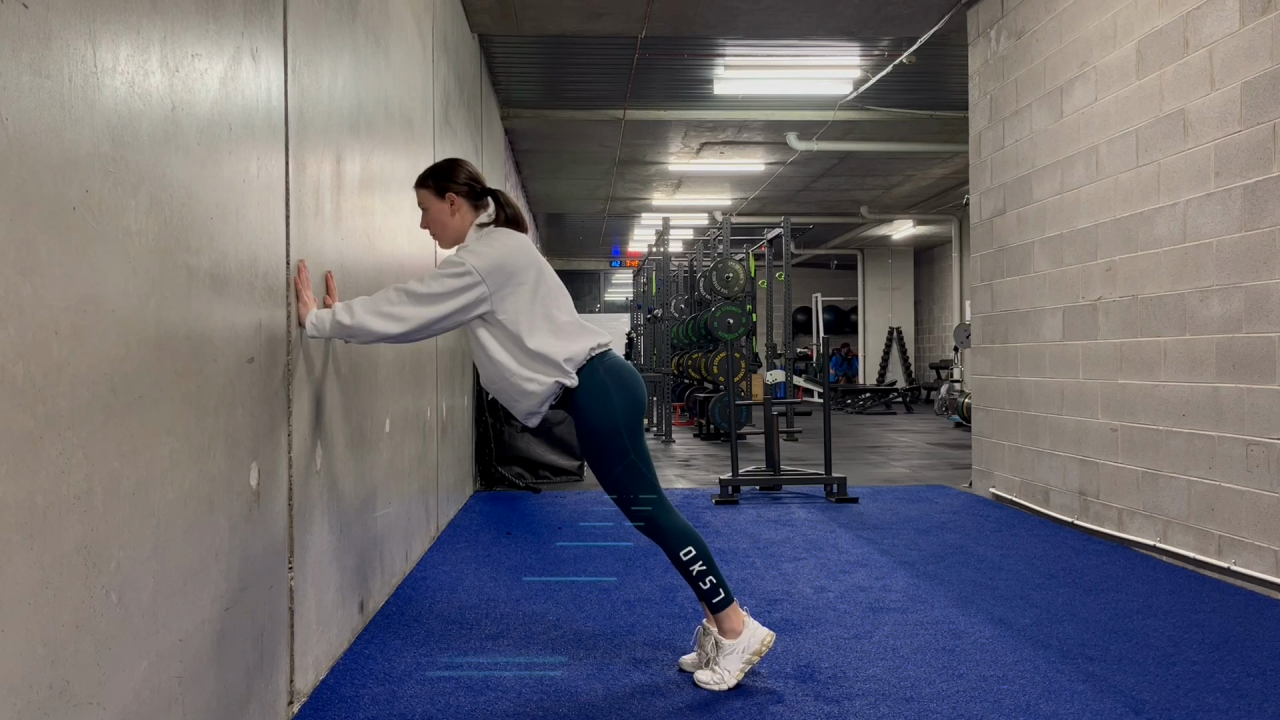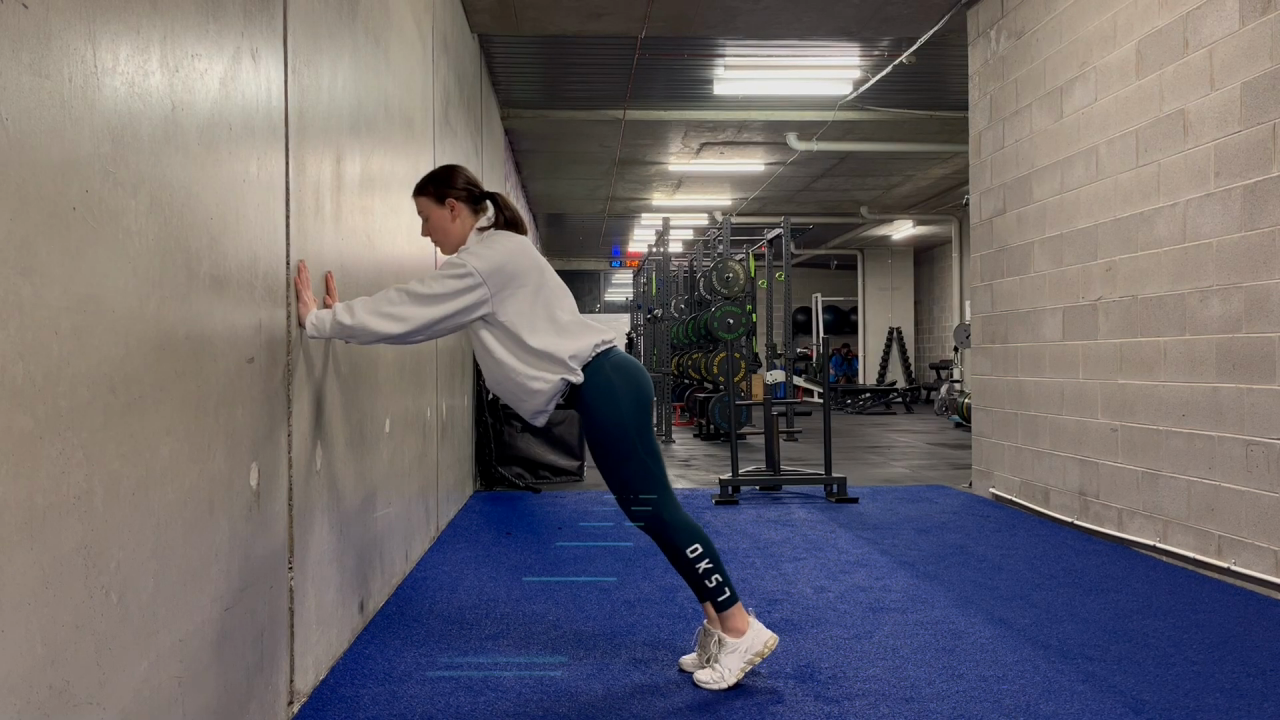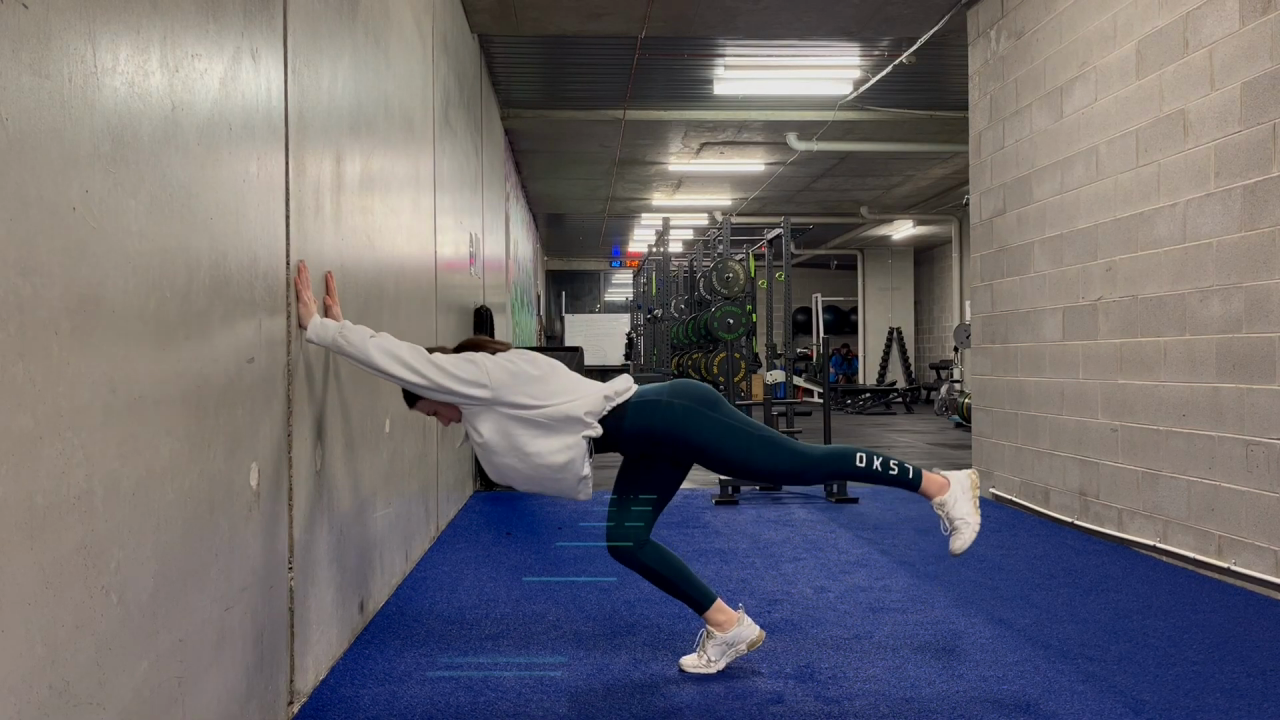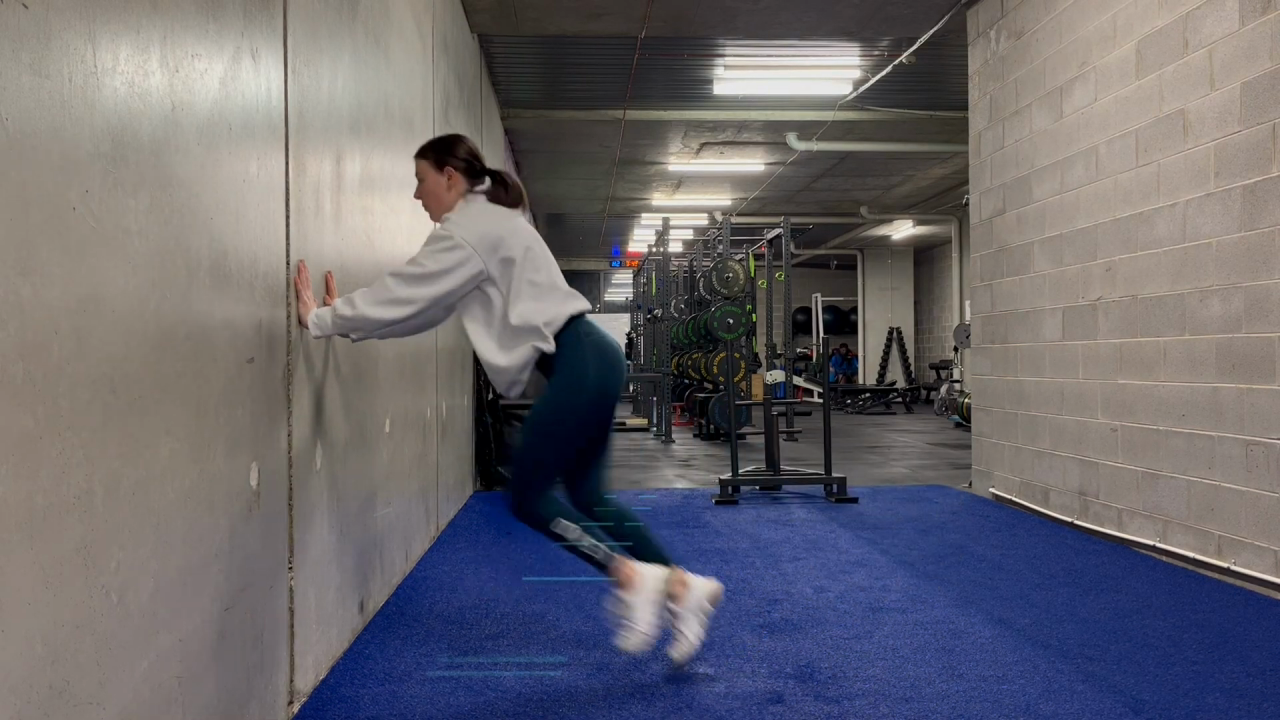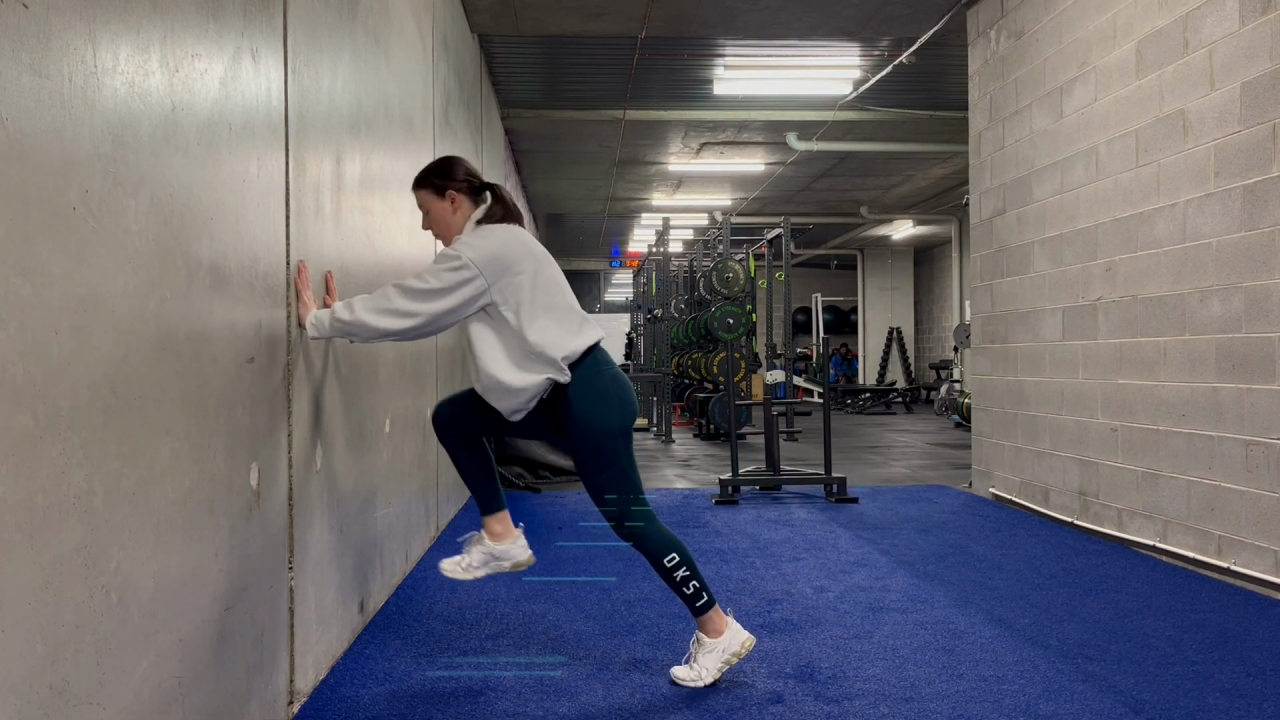
dt=1s
person 1, frame 1
left shoulder: (487, 257)
right shoulder: (494, 251)
left elbow: (408, 310)
right elbow: (416, 309)
left wrist: (319, 320)
right wrist: (344, 314)
left hip: (597, 390)
right hip: (597, 387)
left knee: (648, 511)
right knee: (645, 511)
left ankle: (737, 628)
right ankle: (720, 624)
person 1, frame 2
left shoulder: (487, 259)
right shoulder: (492, 257)
left elbow: (405, 312)
right elbow: (412, 313)
left wrist: (317, 319)
right wrist: (341, 314)
left hip: (606, 387)
right hip: (602, 388)
left knee: (656, 509)
right knee: (646, 511)
left ankle: (742, 629)
right ankle: (722, 622)
person 1, frame 3
left shoulder: (481, 375)
right shoulder: (487, 382)
left elbow: (405, 359)
right elbow: (406, 362)
left wrist: (319, 326)
right wrist: (338, 328)
left hip: (666, 420)
right hip: (656, 434)
left knee: (803, 465)
right knee: (625, 541)
left ankle: (943, 486)
right ankle: (727, 626)
person 1, frame 4
left shoulder: (472, 229)
right shoulder: (482, 224)
left elbow: (405, 299)
right elbow: (419, 303)
left wrist: (322, 319)
right wrist: (347, 315)
left hip: (581, 363)
right hip: (581, 363)
left knee: (527, 495)
right knee: (583, 497)
left ankle: (633, 578)
right ankle: (683, 587)
person 1, frame 5
left shoulder: (481, 251)
right shoulder: (495, 242)
left elbow: (407, 308)
right elbow: (418, 307)
left wrist: (321, 320)
right wrist: (344, 314)
left hip: (590, 394)
right hip: (562, 390)
left knee: (628, 519)
right knee: (453, 419)
left ankle: (719, 631)
right ankle: (501, 535)
